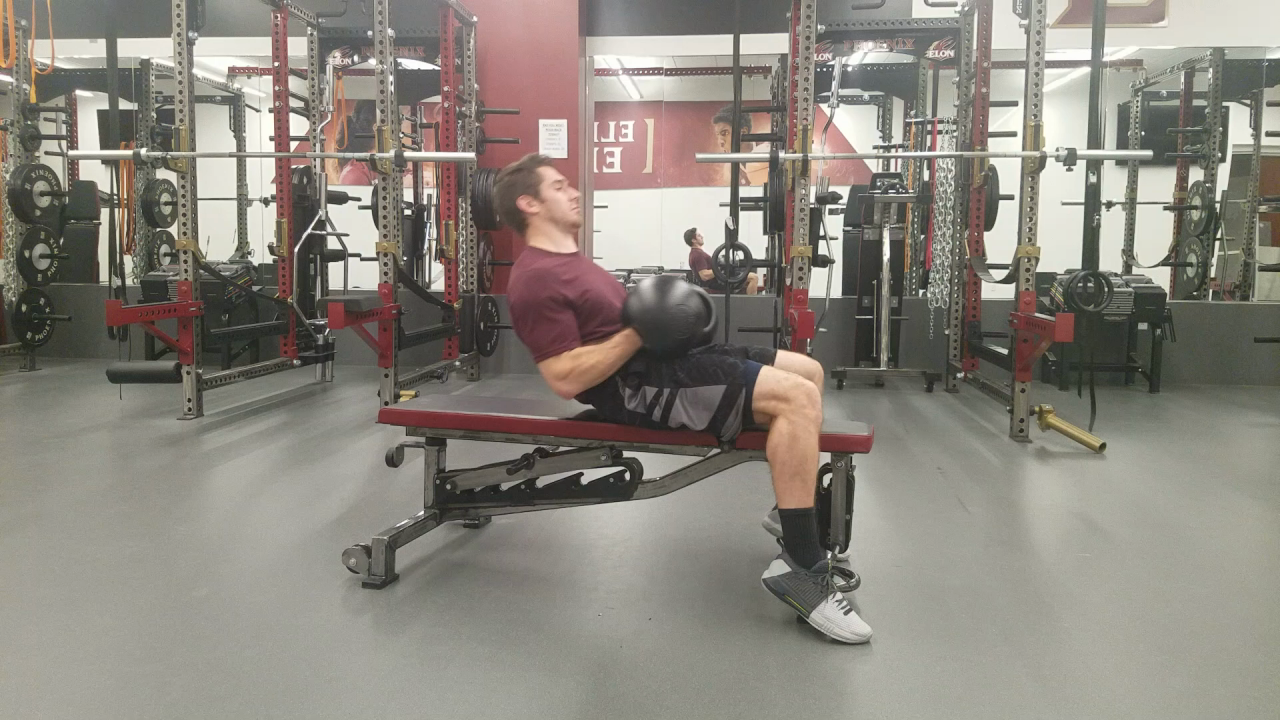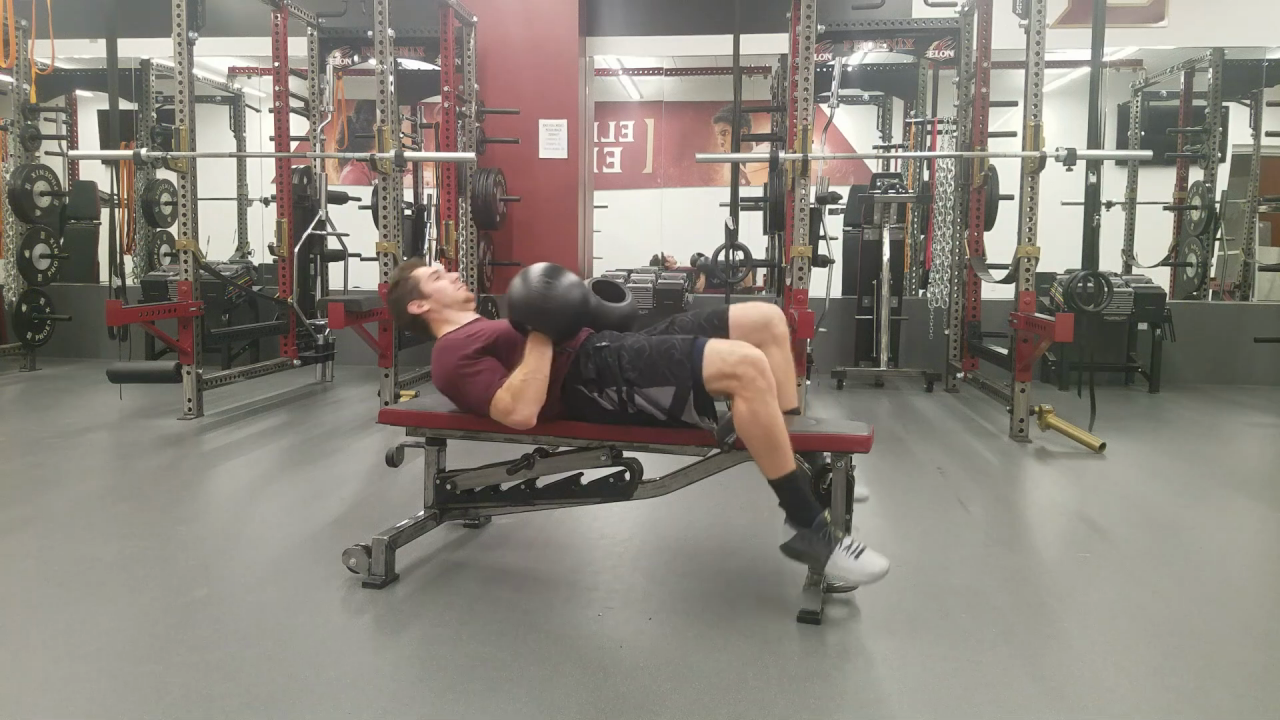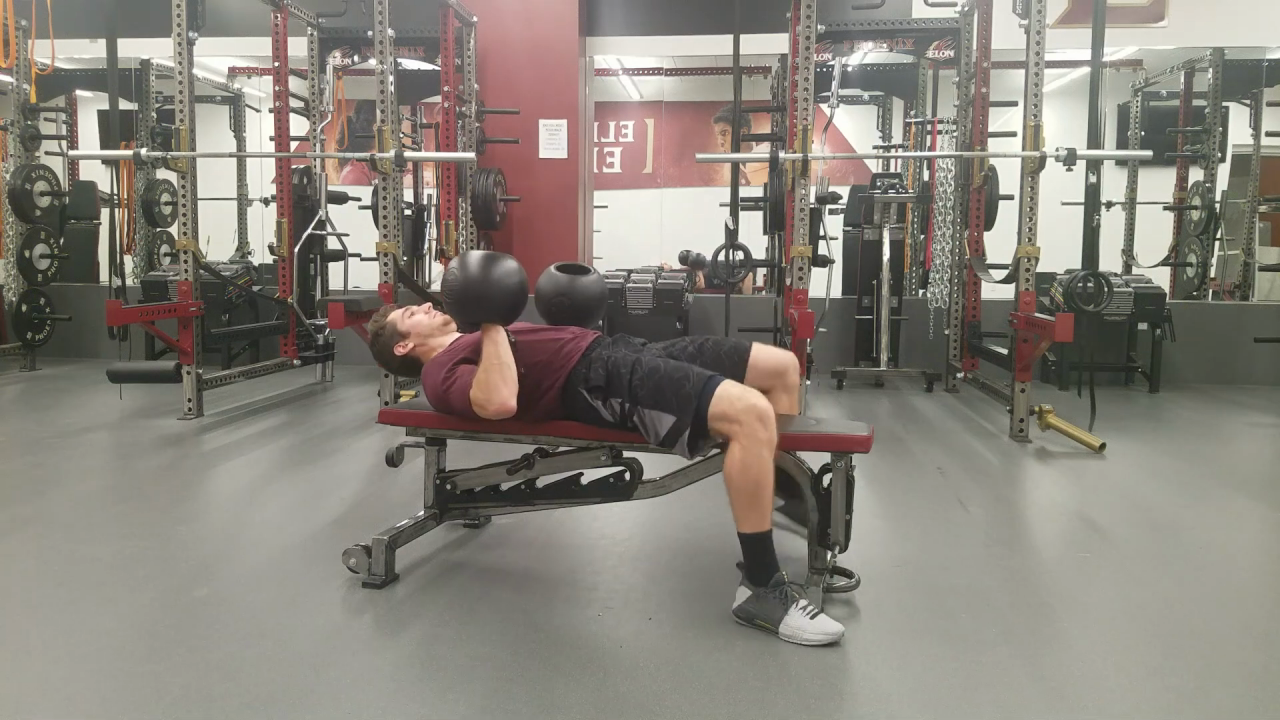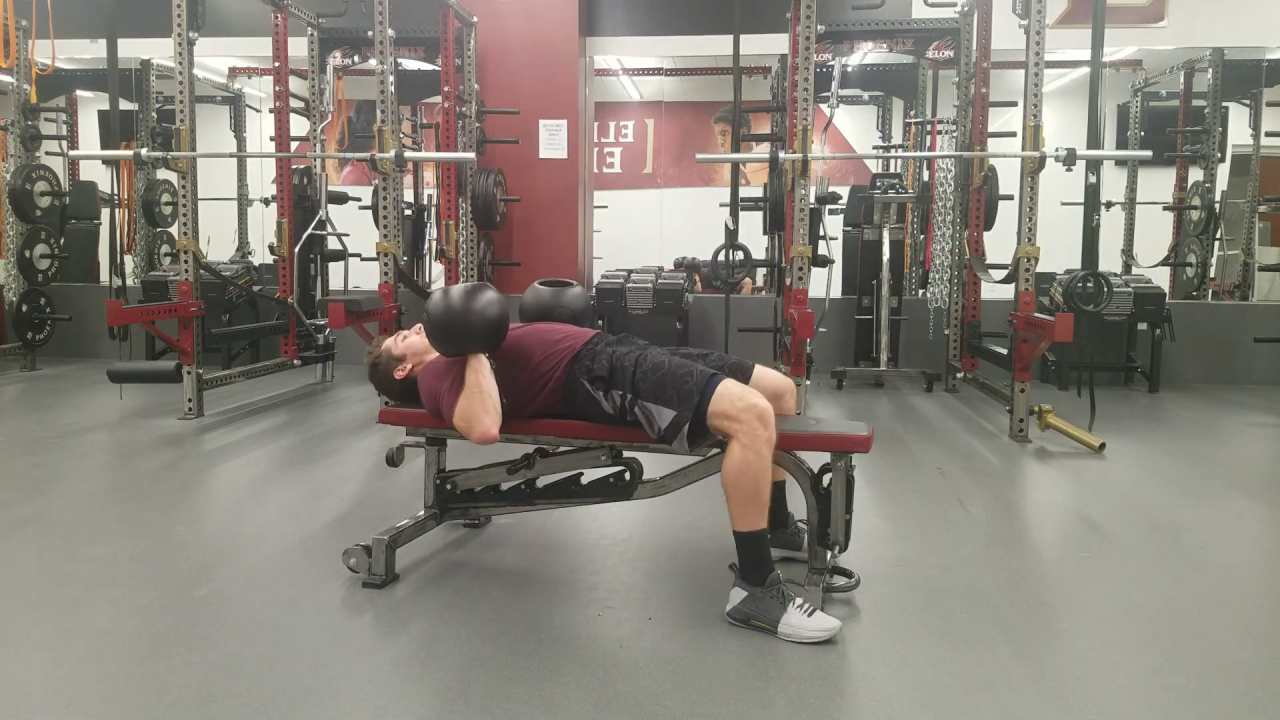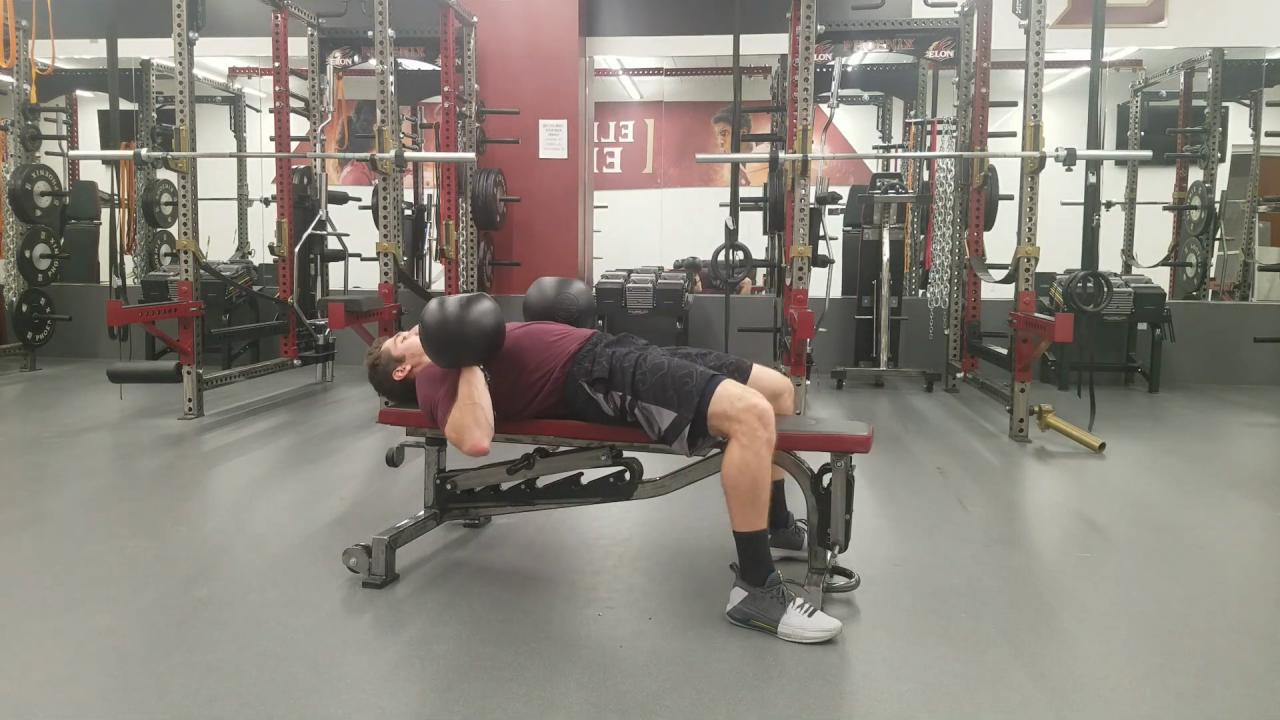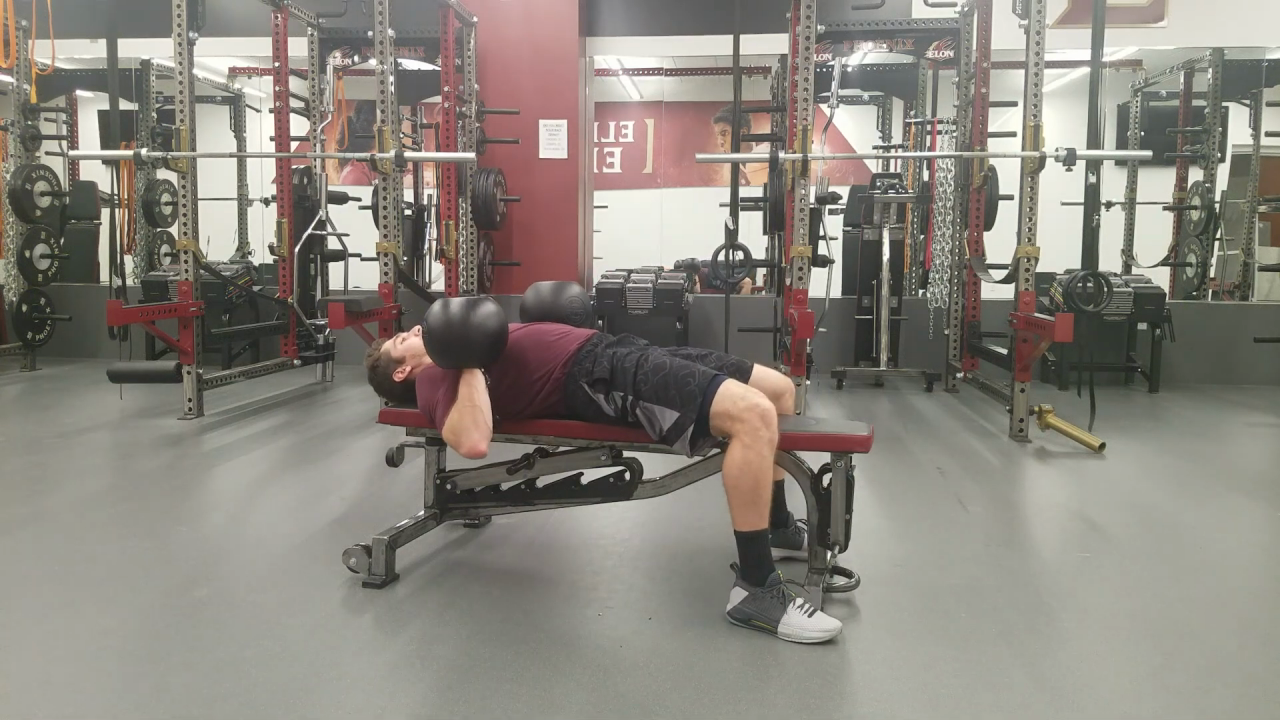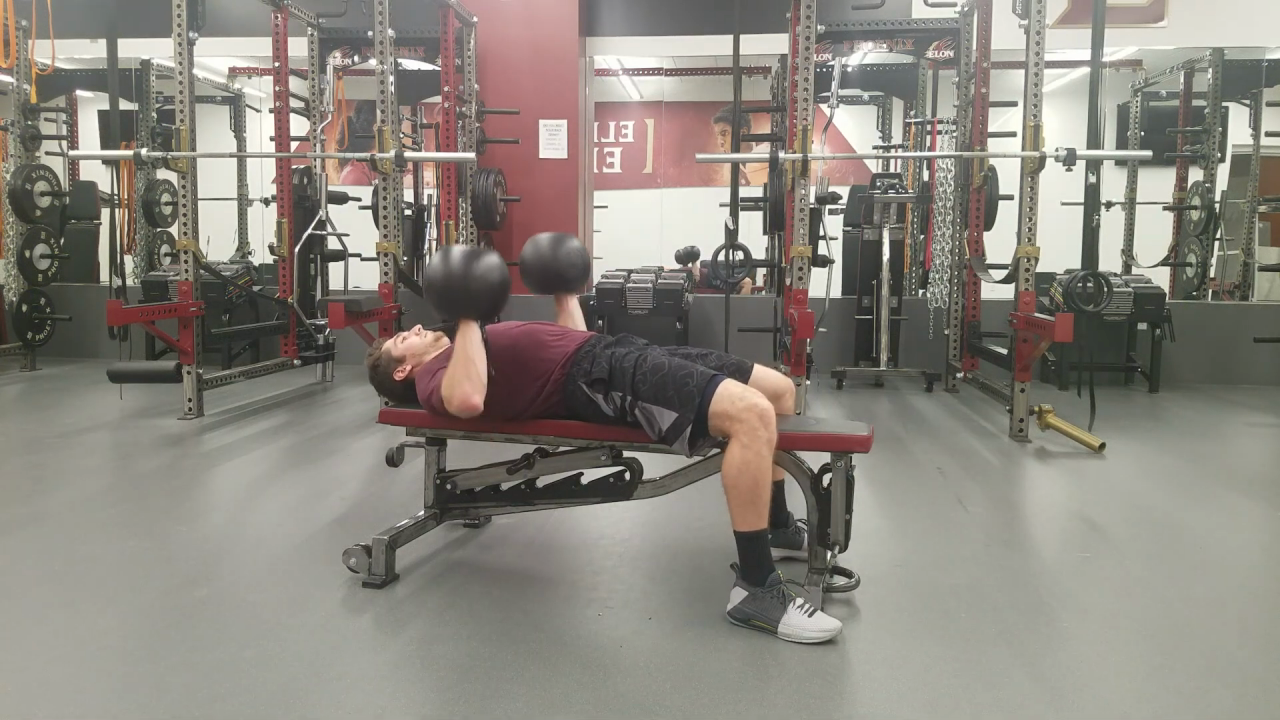
dt=0.5s
person 1, frame 1
left shoulder: (565, 258)
right shoulder: (534, 281)
right elbow: (567, 380)
right wrist: (638, 332)
left hip: (661, 354)
right hip: (639, 384)
left knee: (809, 374)
right knee: (797, 397)
left ankle: (793, 509)
right ankle: (802, 566)
person 1, frame 2
left shoulder: (479, 331)
right shoulder: (454, 358)
right elbow: (520, 413)
right wrist: (540, 334)
left hip: (617, 349)
right hip: (600, 381)
left knee: (768, 320)
right knee: (749, 367)
left ankle: (798, 471)
right ankle: (809, 528)
person 1, frame 3
left shoulder: (468, 346)
right shoulder: (441, 371)
right elbow: (501, 402)
right wrist: (491, 324)
left hip: (617, 351)
right hip: (602, 382)
left knee: (781, 366)
right knee: (751, 415)
right ankle: (761, 587)
person 1, frame 4
left shoulder: (461, 354)
right shoulder: (437, 376)
right elbow: (484, 428)
right wrist: (473, 348)
right hip: (600, 377)
left knee: (780, 390)
right knee: (752, 415)
left ankle: (778, 526)
right ankle: (756, 588)
person 1, frame 5
right shoulder: (435, 378)
right elbow: (476, 441)
right hip: (598, 377)
left knee: (777, 390)
right knee: (751, 416)
left ankle: (778, 527)
right ankle: (756, 589)
person 1, frame 6
right shoulder: (436, 379)
right elbow: (474, 444)
right wrist: (468, 361)
right hip: (600, 378)
left knee: (779, 390)
right knee: (754, 415)
left ankle: (779, 527)
right ankle: (757, 589)
person 1, frame 7
left shoulder: (461, 353)
right shoulder: (437, 376)
right elbow: (467, 400)
left wrist: (566, 290)
right wrist: (462, 316)
right hip: (597, 380)
left knee: (777, 389)
right knee: (752, 415)
left ankle: (778, 527)
right ankle: (757, 590)
